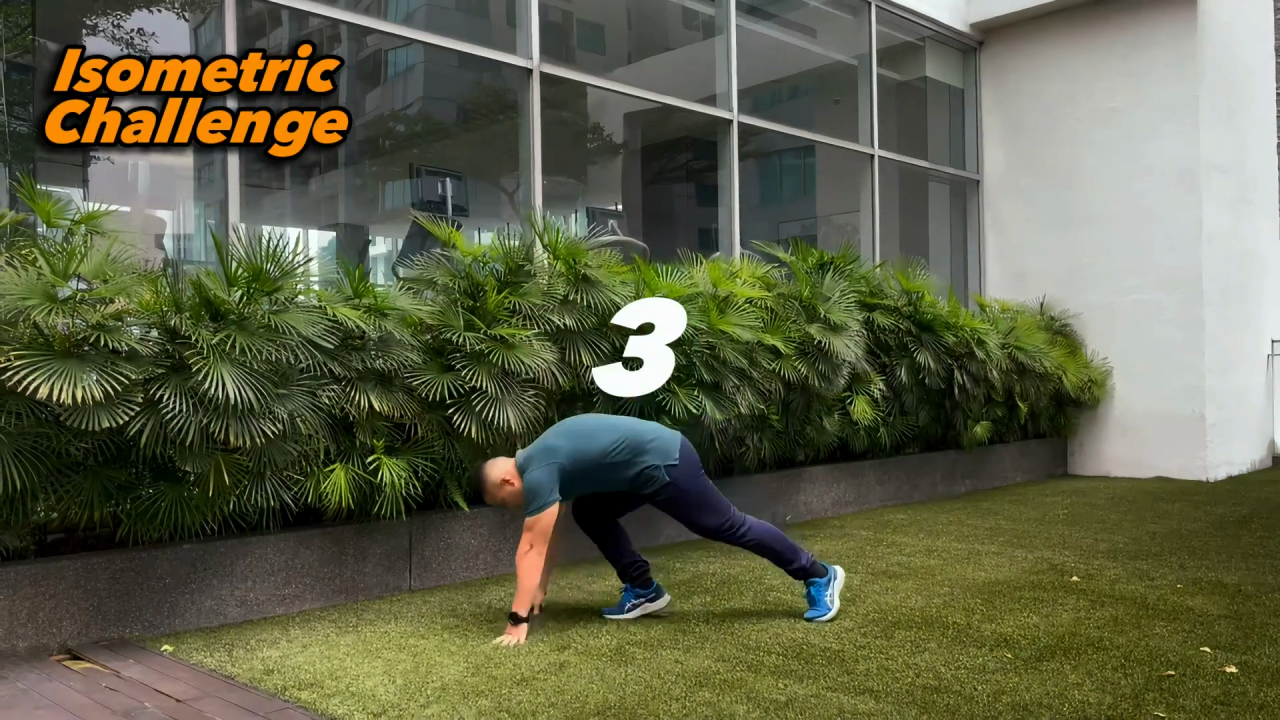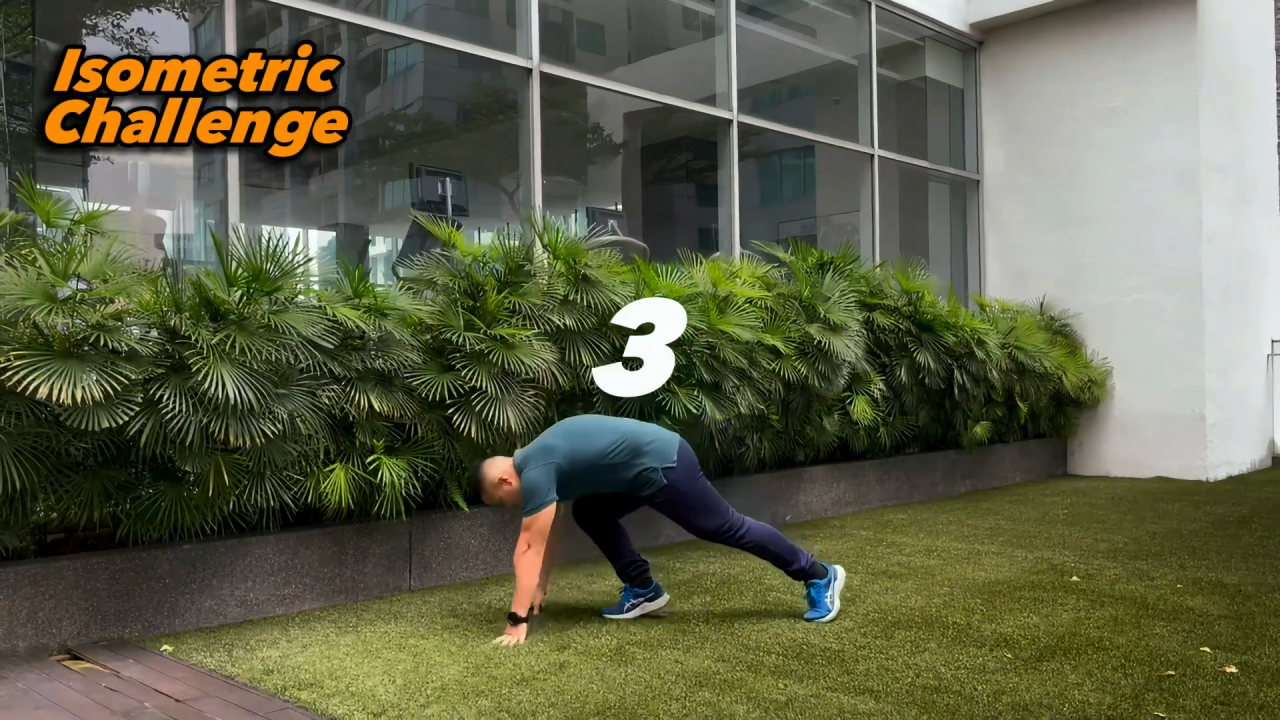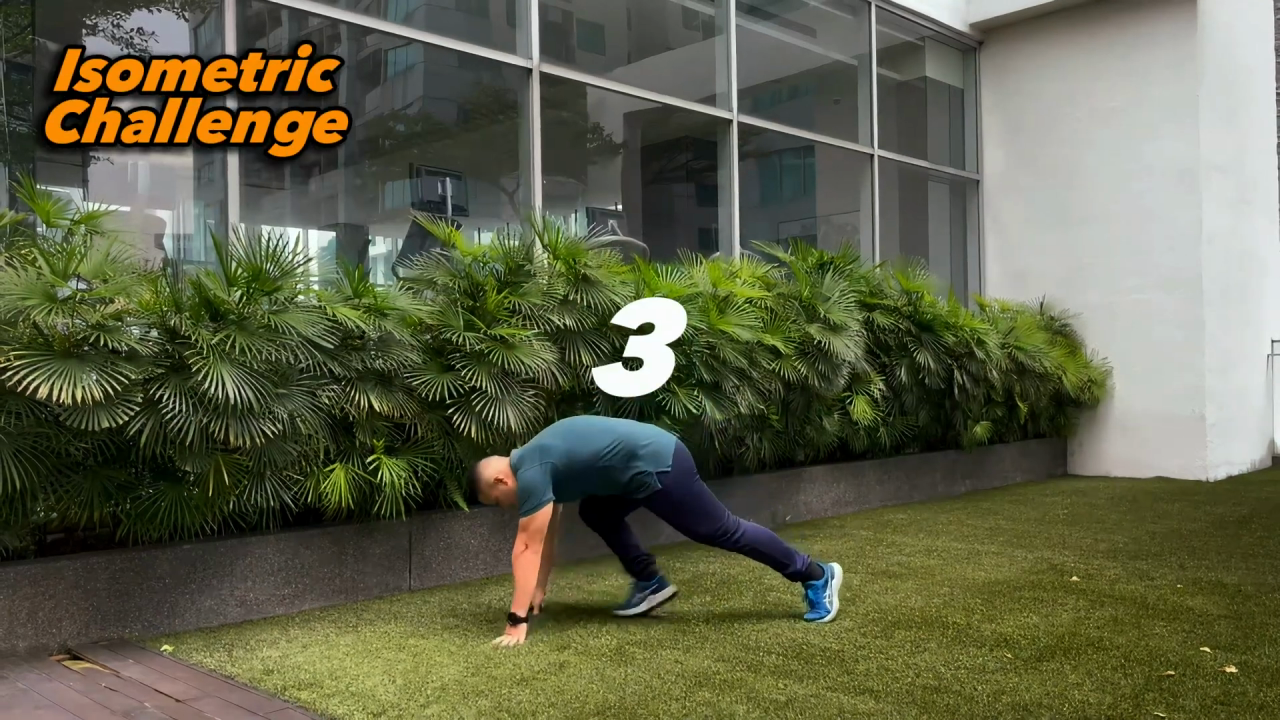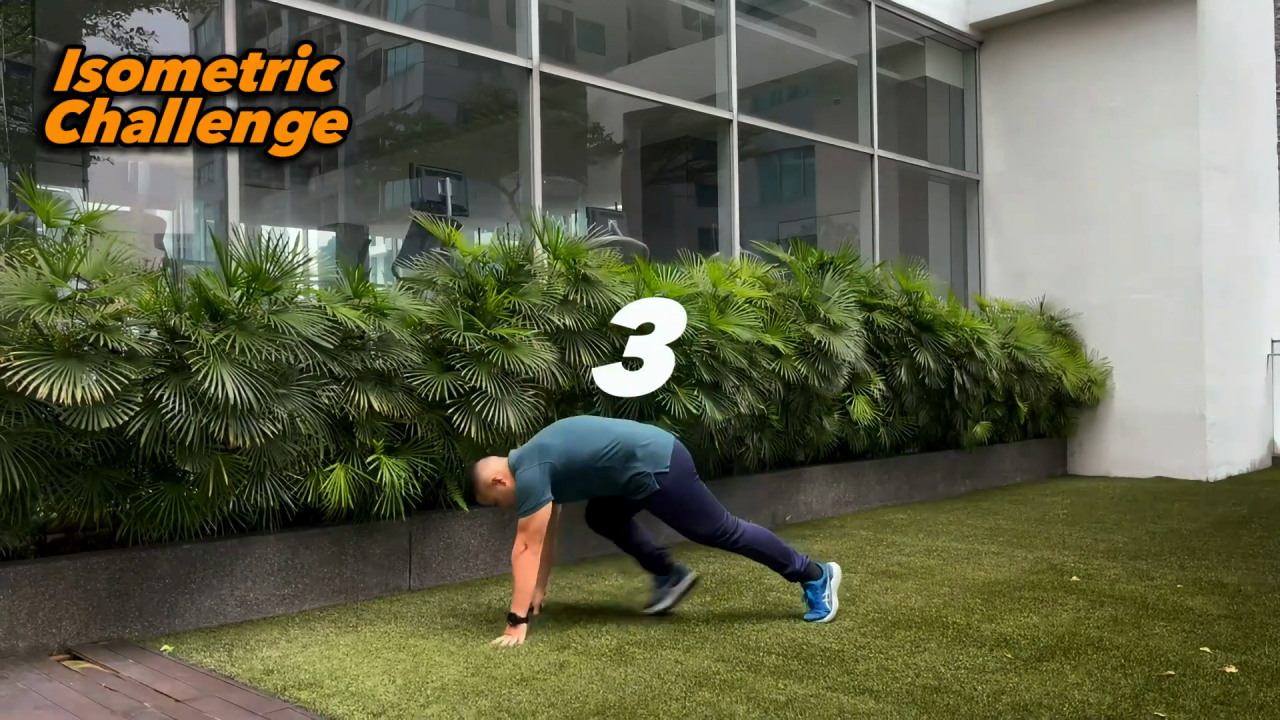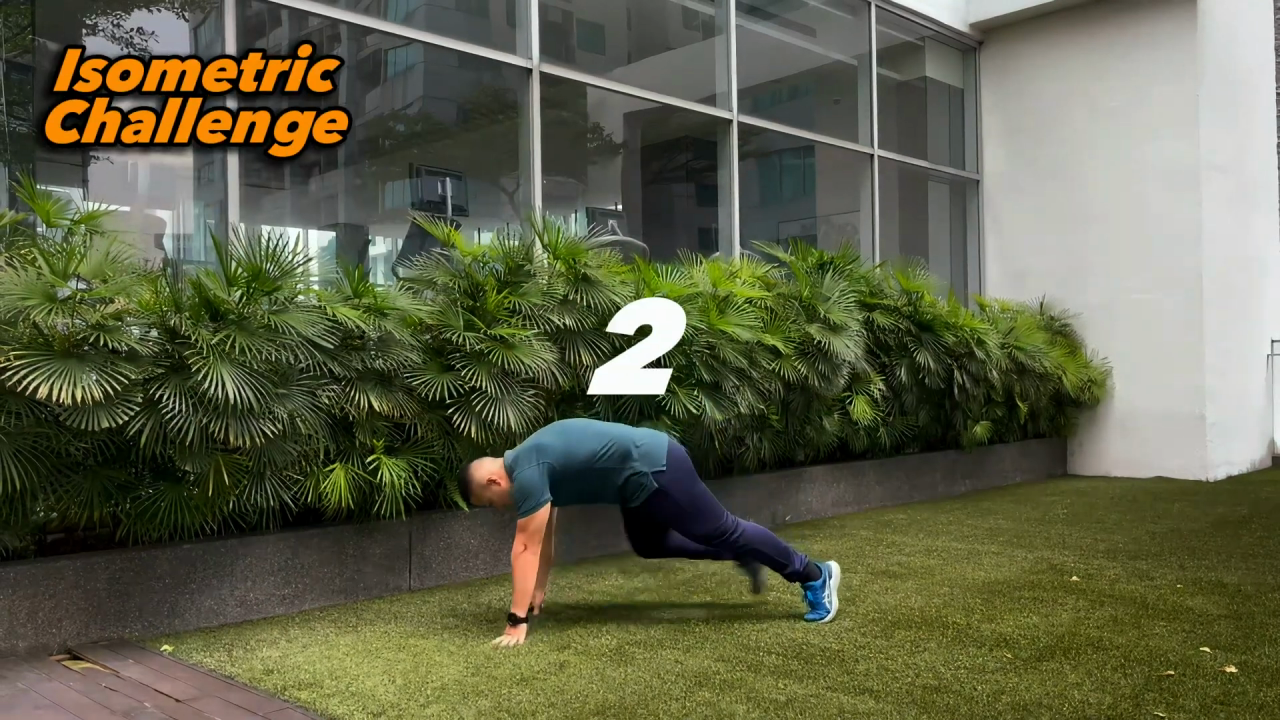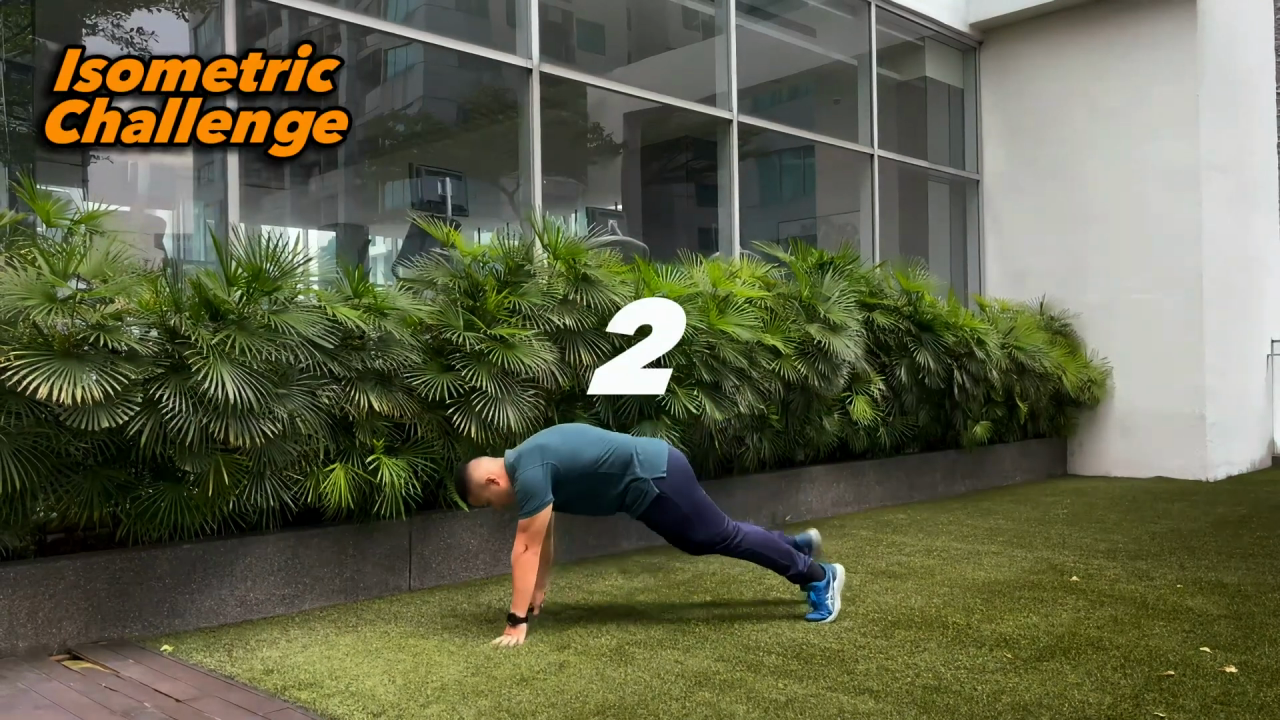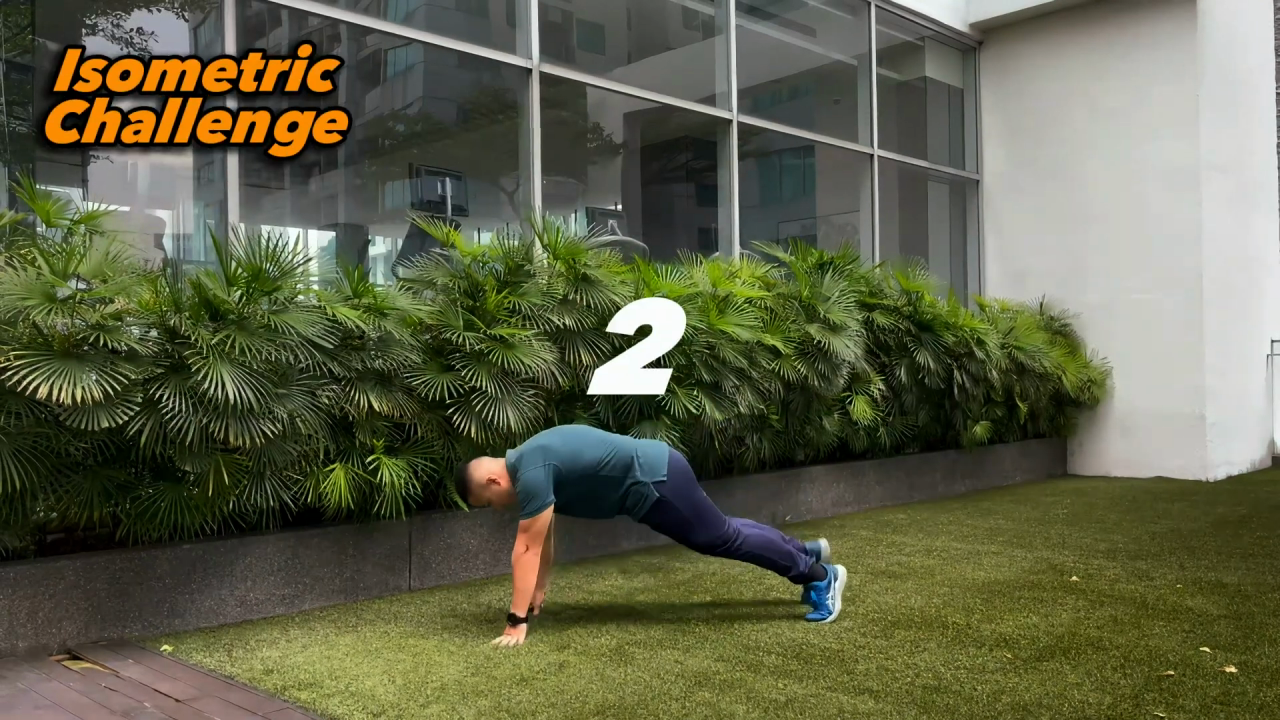
dt=0.1s
person 1, frame 1
left shoulder: (538, 472)
right shoulder: (539, 461)
left elbow: (531, 548)
right elbow: (540, 543)
left wrist: (518, 620)
right wrist: (537, 592)
left hip: (663, 462)
right hip: (647, 458)
left knee: (727, 526)
right knee: (590, 513)
left ankle: (819, 576)
right ankle: (643, 591)
person 1, frame 2
left shoulder: (534, 473)
right shoulder: (539, 461)
left elbow: (529, 547)
right elbow: (545, 535)
left wrist: (518, 619)
right wrist: (539, 590)
left hip: (659, 463)
right hip: (649, 452)
left knee: (725, 527)
right knee: (590, 514)
left ankle: (819, 577)
right ankle: (642, 592)
person 1, frame 3
left shoulder: (531, 473)
right shoulder: (537, 460)
left elbow: (527, 547)
right elbow: (546, 535)
left wrist: (518, 620)
right wrist: (539, 590)
left hip: (656, 465)
right hip: (649, 448)
left knee: (722, 531)
right knee: (596, 512)
left ankle: (817, 577)
right ankle: (650, 583)
person 1, frame 4
left shoulder: (528, 474)
right shoulder: (535, 462)
left elbow: (526, 548)
right elbow: (545, 536)
left wrist: (518, 620)
right wrist: (539, 591)
left hip: (655, 467)
right hip: (650, 456)
left knee: (722, 532)
right knee: (601, 517)
left ankle: (815, 575)
right ankle: (670, 576)
person 1, frame 5
left shoulder: (527, 474)
right shoulder: (531, 462)
left elbow: (525, 548)
right elbow: (544, 536)
left wrist: (517, 620)
right wrist: (538, 591)
left hip: (651, 467)
right hip: (647, 456)
left knee: (721, 530)
right knee: (649, 544)
left ankle: (814, 575)
right ankle: (743, 555)
person 1, frame 6
left shoulder: (528, 475)
right shoulder: (529, 462)
left elbow: (526, 549)
right elbow: (543, 538)
left wrist: (517, 621)
right wrist: (539, 590)
left hip: (653, 476)
right hip: (649, 467)
left knee: (721, 536)
right knee: (695, 541)
left ankle: (818, 575)
right ankle: (800, 545)
person 1, frame 7
left shoulder: (530, 475)
right shoulder: (530, 462)
left elbow: (527, 549)
right elbow: (543, 539)
left wrist: (517, 621)
right wrist: (539, 591)
left hip: (653, 479)
right hip: (651, 468)
left knee: (722, 539)
right knee: (714, 533)
left ankle: (819, 576)
right ankle: (807, 553)
